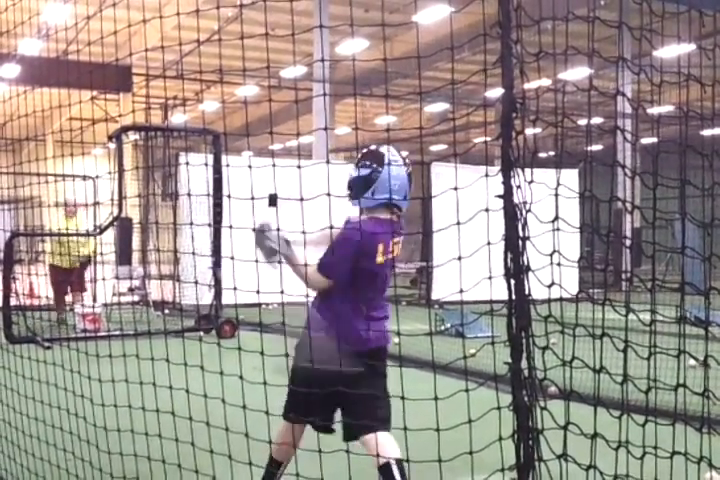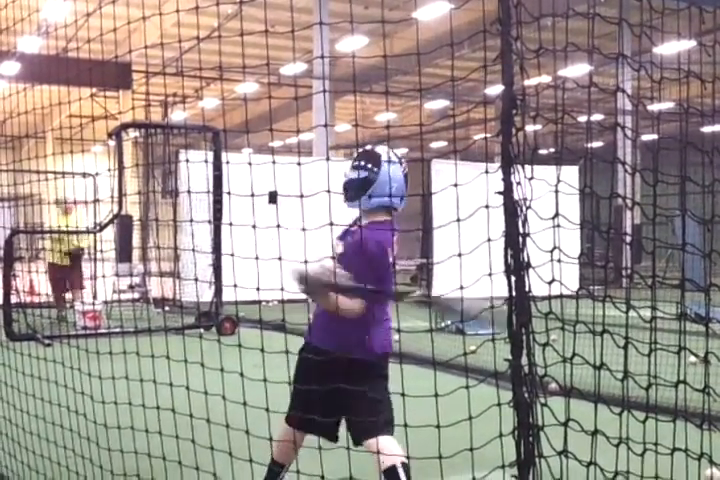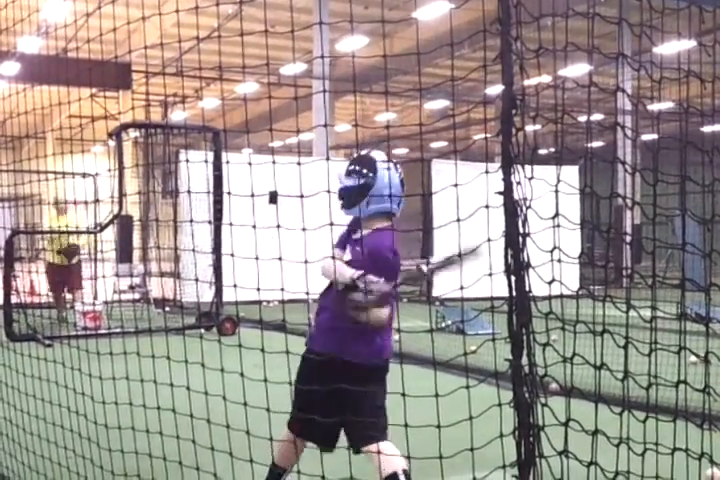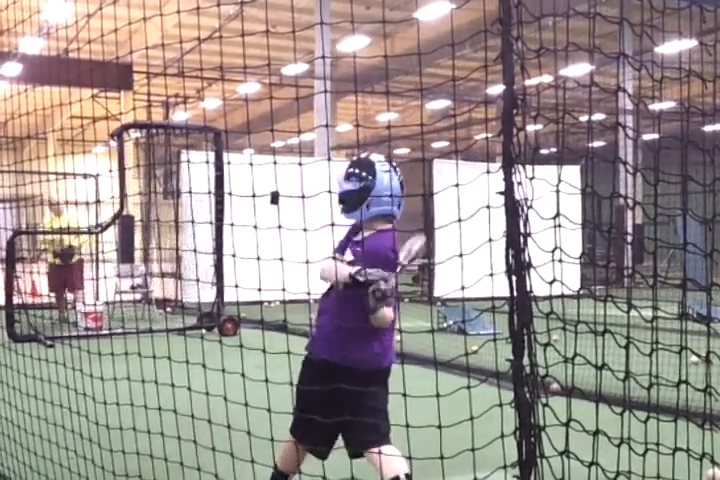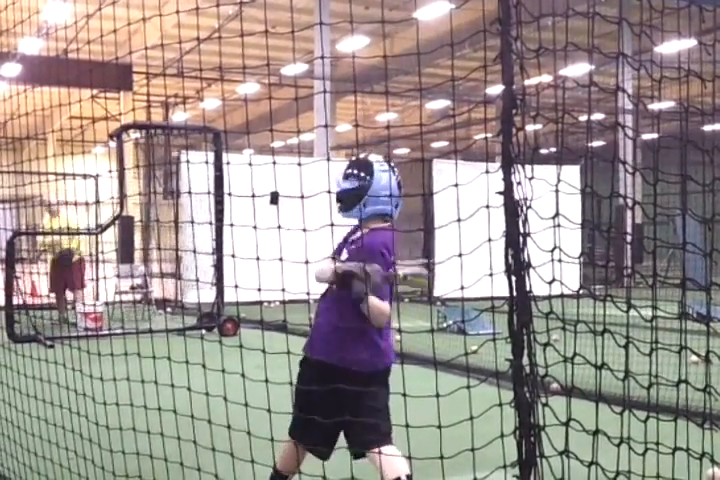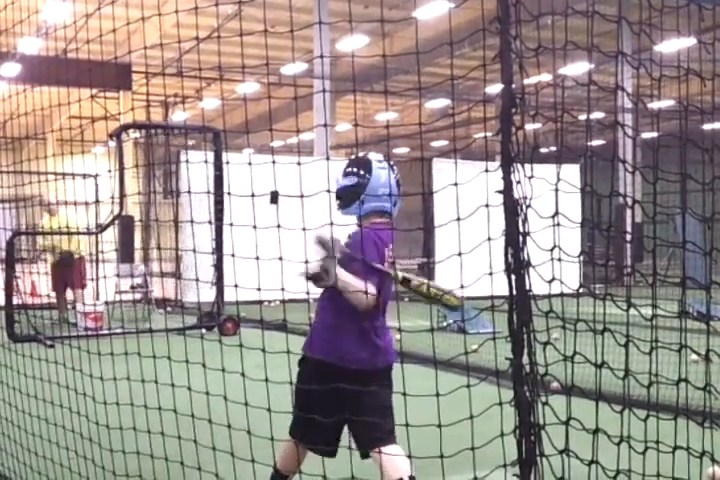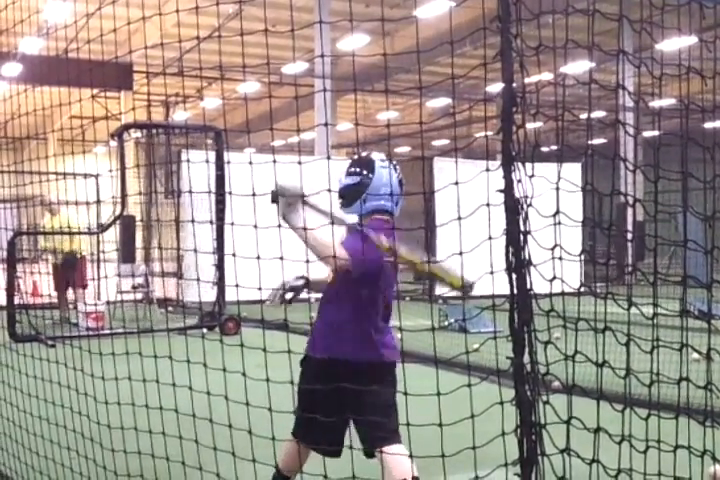
dt=0.1s
person 1, frame 1
left shoulder: (357, 234)
right shoulder: (390, 226)
left elbow: (320, 282)
right elbow: (342, 237)
left wrist: (287, 252)
left hip: (327, 341)
right hip: (370, 343)
left knee: (295, 417)
right knee: (374, 429)
person 1, frame 2
left shoulder: (373, 239)
right shoulder: (365, 224)
left elbow: (354, 309)
right elbow: (334, 260)
left wrist: (324, 294)
left hip: (347, 349)
left knee: (297, 423)
right knee: (377, 433)
person 1, frame 3
left shoulder: (380, 248)
right shoulder: (358, 228)
left elbow: (379, 319)
right elbow: (329, 267)
left wrist: (368, 302)
right wrist: (355, 277)
left hip: (358, 357)
left knee: (299, 429)
right knee: (375, 439)
person 1, frame 4
left shoulder: (380, 248)
right shoulder: (358, 232)
left elbow: (385, 320)
right elbow: (327, 270)
left wrist: (376, 297)
right wrist: (350, 273)
left hip: (359, 361)
left knee: (303, 435)
right knee: (376, 442)
person 1, frame 5
left shoulder: (376, 245)
right shoulder: (359, 233)
left elbow: (381, 316)
right elbow: (322, 272)
left wrist: (362, 292)
right wrist: (340, 271)
left hip: (357, 362)
left knee: (302, 436)
right knee: (377, 443)
person 1, frame 6
left shoulder: (371, 238)
right shoulder: (374, 235)
left elbow: (365, 299)
right elbow: (337, 280)
left wrist: (332, 270)
right wrist: (321, 272)
left hip: (331, 356)
right hip: (370, 357)
left knee: (302, 434)
right knee: (383, 442)
person 1, frame 7
left shoulder: (371, 232)
right shoulder: (378, 232)
left elbow: (337, 257)
left wrist: (296, 220)
right wrist: (308, 282)
left hip: (337, 354)
right hip: (373, 356)
left knee: (305, 434)
right knee: (387, 442)
